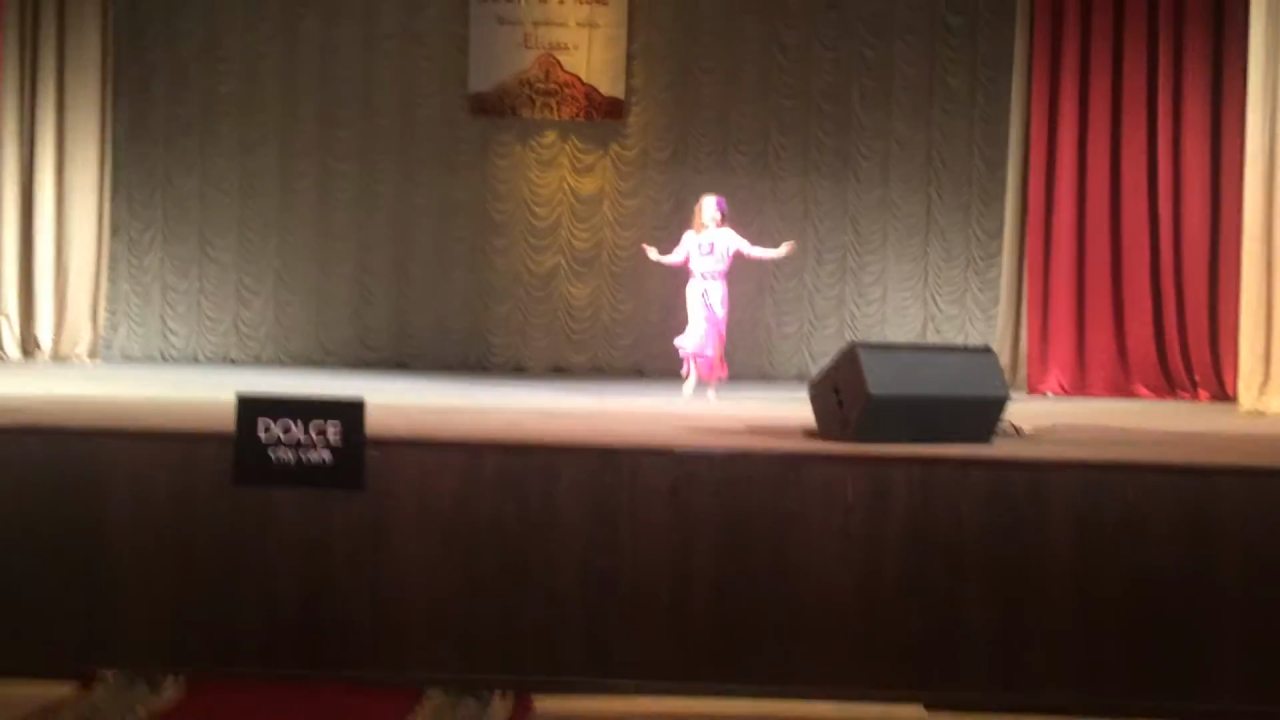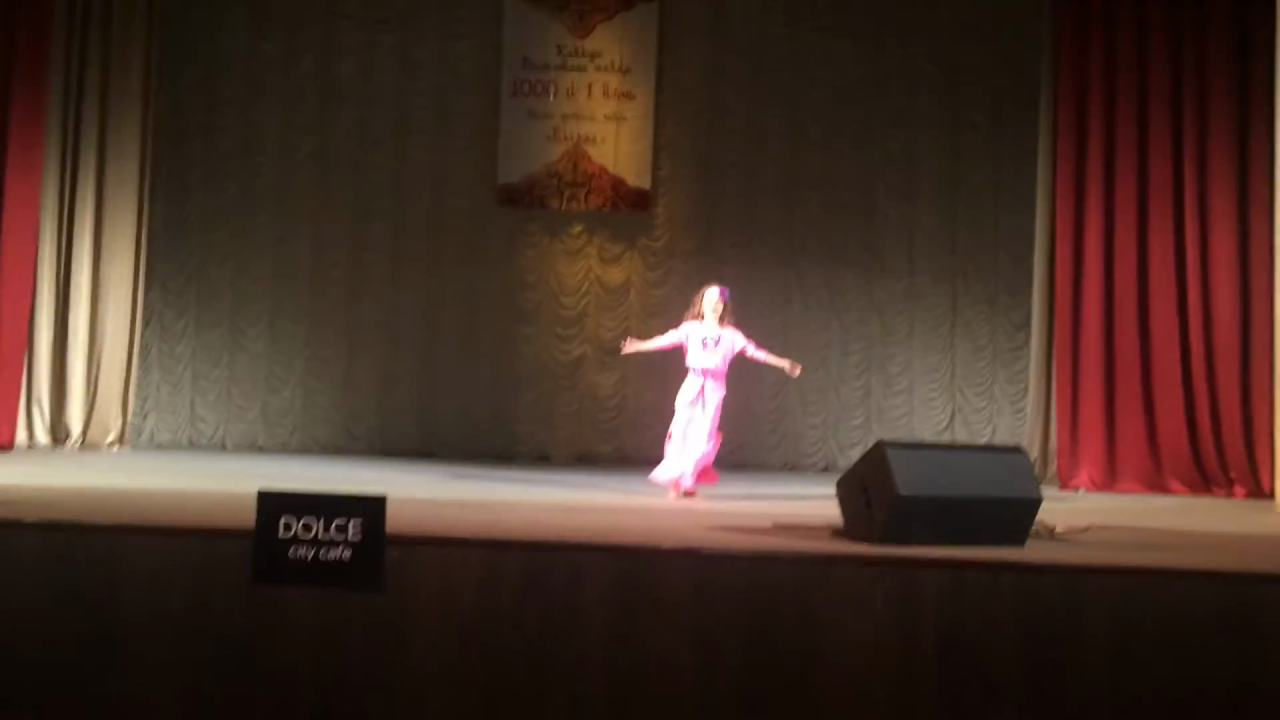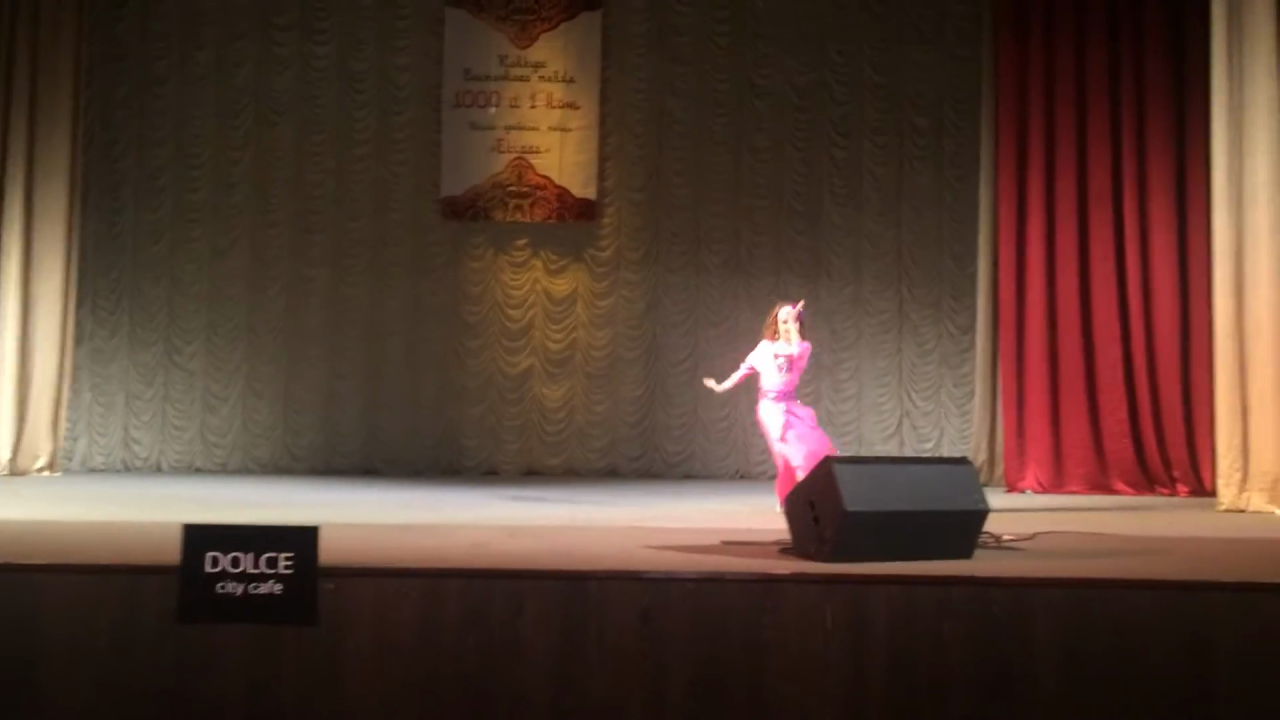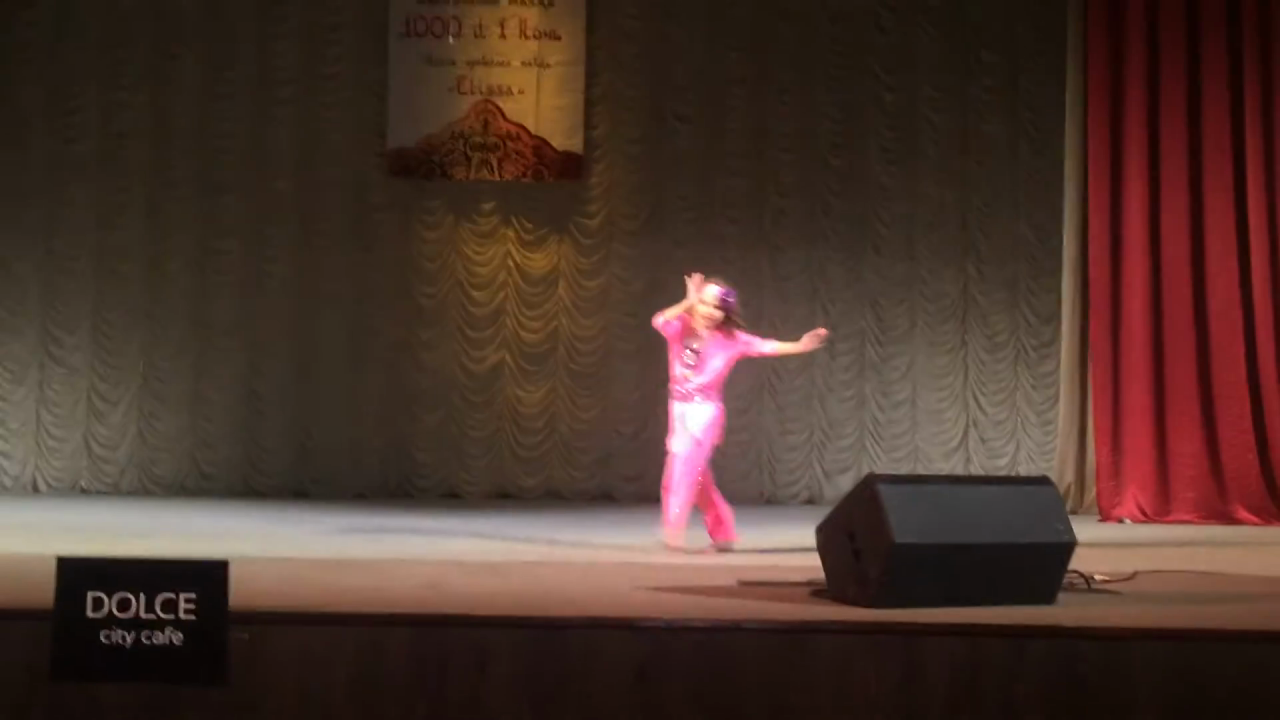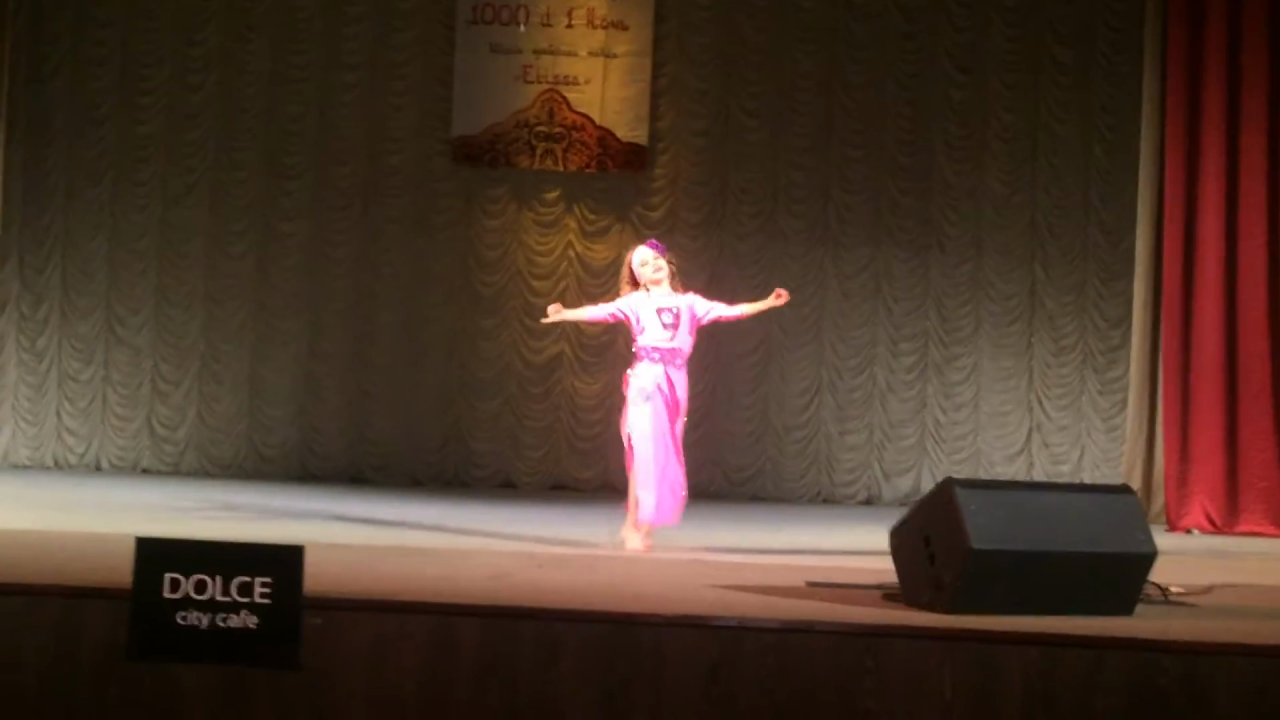
dt=1s
person 1, frame 1
left shoulder: (727, 235)
right shoulder: (691, 237)
left elbow: (750, 250)
right elbow: (678, 257)
left wrist: (777, 252)
right wrist: (658, 257)
left hip: (717, 289)
right hip: (696, 289)
left knee: (715, 336)
right knee: (699, 330)
left ankle: (711, 385)
right ankle: (692, 375)
person 1, frame 2
left shoulder: (730, 334)
right shoulder: (689, 328)
left elbow: (753, 351)
right elbow: (667, 340)
left wrist: (782, 363)
right wrist: (639, 345)
left hip: (715, 388)
right hip: (693, 384)
left knee: (703, 436)
right knee: (681, 430)
left ankle: (688, 482)
right ankle: (674, 480)
person 1, frame 3
left shoulder: (802, 347)
right shoulder: (765, 347)
left elbow: (798, 351)
right elbow: (745, 369)
left wrist: (796, 319)
right wrist: (722, 386)
left hip: (791, 406)
right hip: (771, 407)
left knee: (816, 445)
right knee: (793, 453)
person 1, frame 4
left shoulder: (729, 338)
right shoulder: (681, 327)
left elbow: (765, 345)
right elbow: (660, 321)
left wrist: (800, 345)
right wrist: (689, 302)
left hip: (706, 409)
right hip: (680, 408)
left knee: (684, 458)
right knee: (694, 472)
left ankle: (676, 523)
right ankle: (723, 536)
person 1, frame 5
left shoulder: (689, 302)
right shoulder: (635, 301)
left elbow: (727, 312)
right elbow: (601, 311)
left wrist: (766, 303)
right wrist: (564, 313)
left hip: (675, 381)
right hip: (646, 379)
left knee: (668, 458)
right knee: (646, 453)
right ankle: (632, 527)
